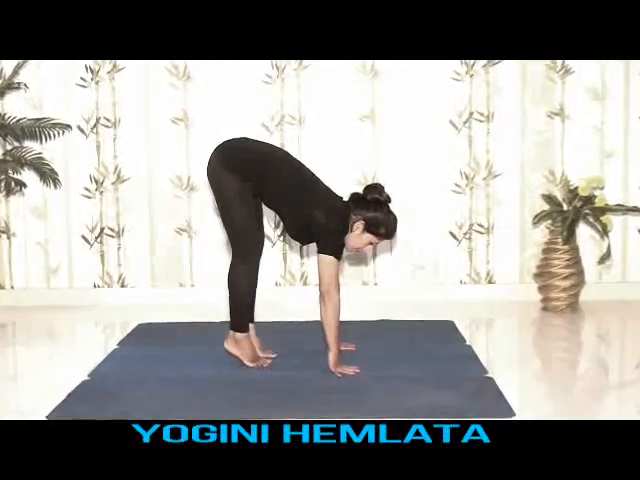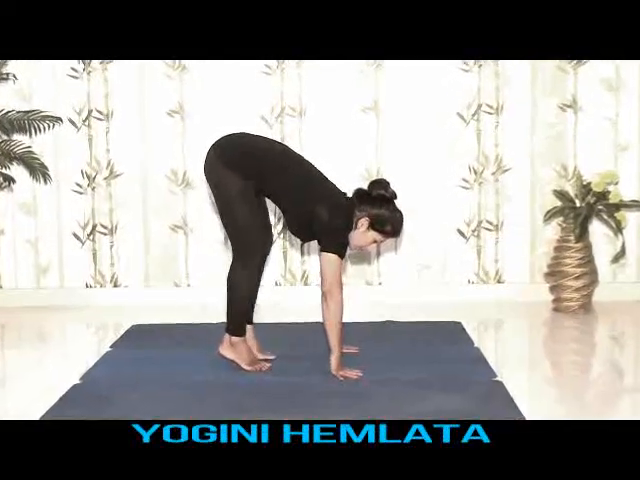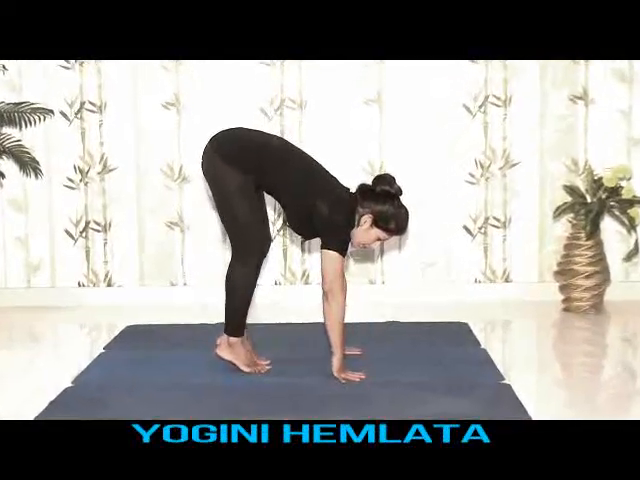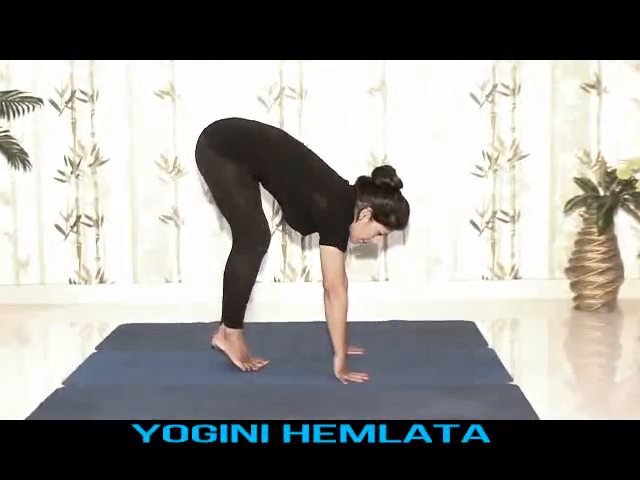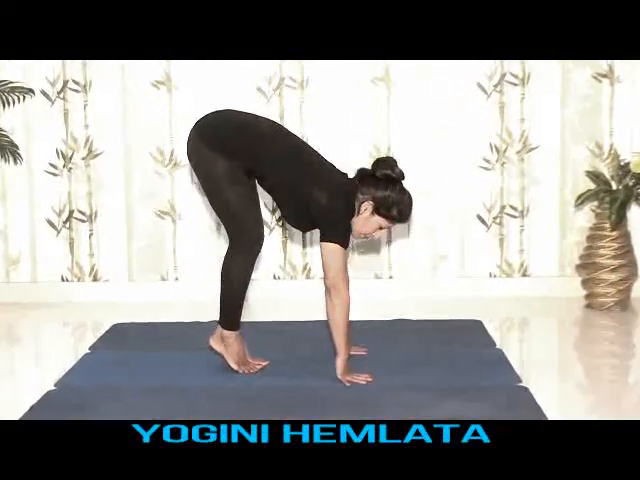
dt=0.3s
person 1, frame 1
left shoulder: (338, 219)
right shoulder: (332, 224)
left elbow: (328, 291)
right elbow: (329, 294)
left wrist: (334, 343)
left hip: (244, 167)
right hip: (231, 166)
left knee: (253, 249)
right knee: (247, 252)
left ankle: (247, 332)
right ankle: (237, 337)
person 1, frame 2
left shoulder: (341, 217)
right shoulder: (336, 221)
left elbow: (331, 290)
right elbow: (332, 293)
left wrist: (336, 345)
right wrist: (335, 358)
left hip: (243, 162)
right hip: (230, 163)
left knee: (261, 245)
right knee: (250, 252)
left ankle: (245, 333)
right ankle: (233, 340)
person 1, frame 3
left shoulder: (344, 210)
right shoulder: (338, 217)
left elbow: (336, 285)
right elbow: (333, 292)
left wrist: (338, 347)
right wrist: (337, 359)
left hip: (241, 156)
right hip: (228, 157)
left knee: (259, 245)
right knee: (250, 250)
left ankle: (234, 333)
right ankle: (232, 341)
person 1, frame 4
left shoulder: (343, 205)
right shoulder: (336, 212)
left elbow: (336, 285)
right elbow: (335, 290)
left wrist: (340, 346)
right wrist: (340, 360)
left hip: (237, 149)
right hip: (222, 149)
left knee: (255, 240)
right knee: (253, 240)
left ankle: (229, 329)
right ankle: (229, 332)
person 1, frame 5
left shoulder: (342, 198)
right shoulder: (336, 206)
left elbow: (336, 285)
right elbow: (337, 288)
left wrist: (342, 346)
right wrist: (342, 360)
left hip: (231, 142)
right hip: (213, 144)
left knee: (250, 238)
right knee: (248, 239)
left ankle: (228, 331)
right ankle: (226, 335)
